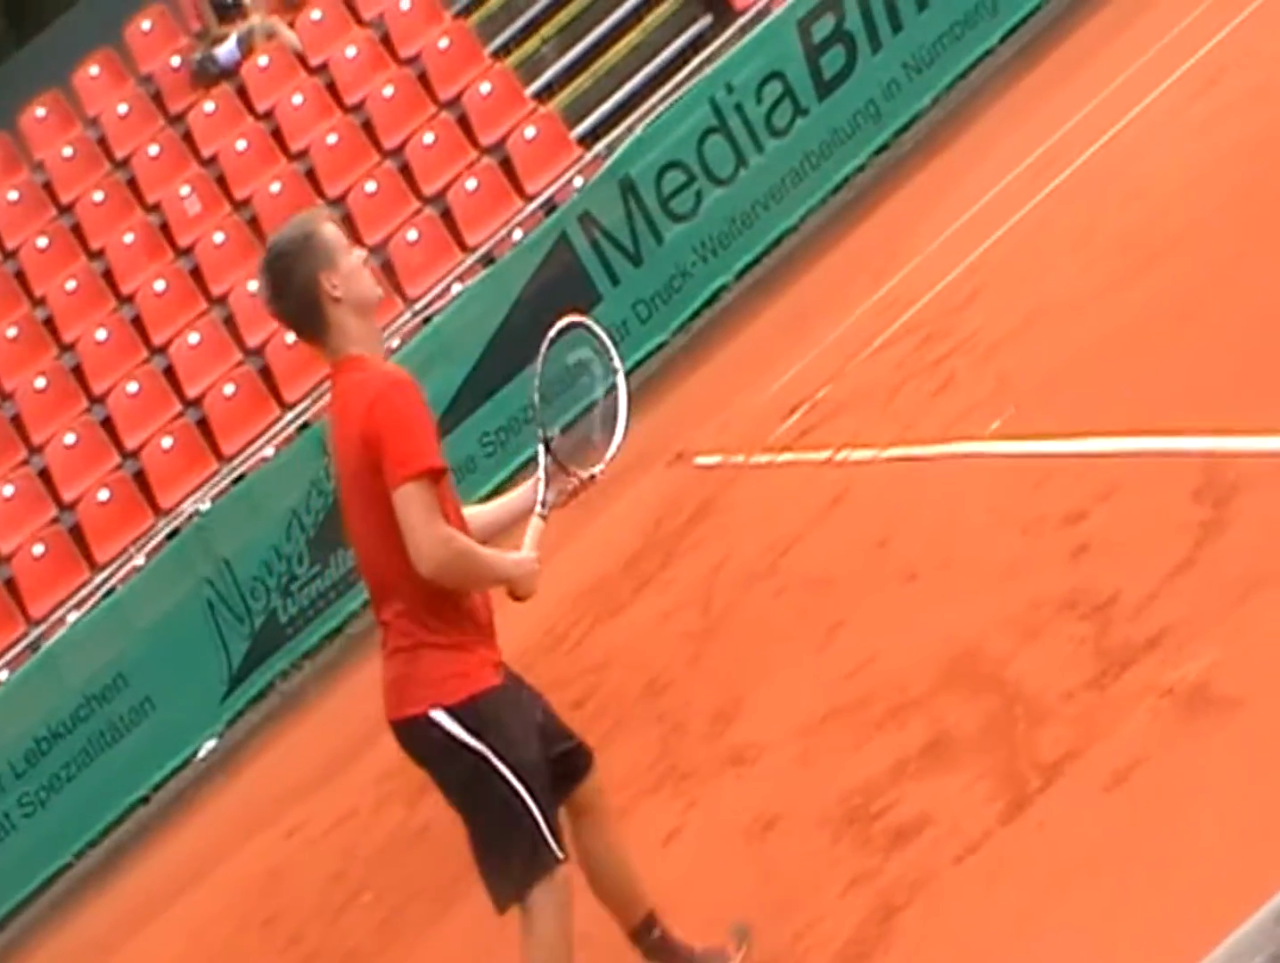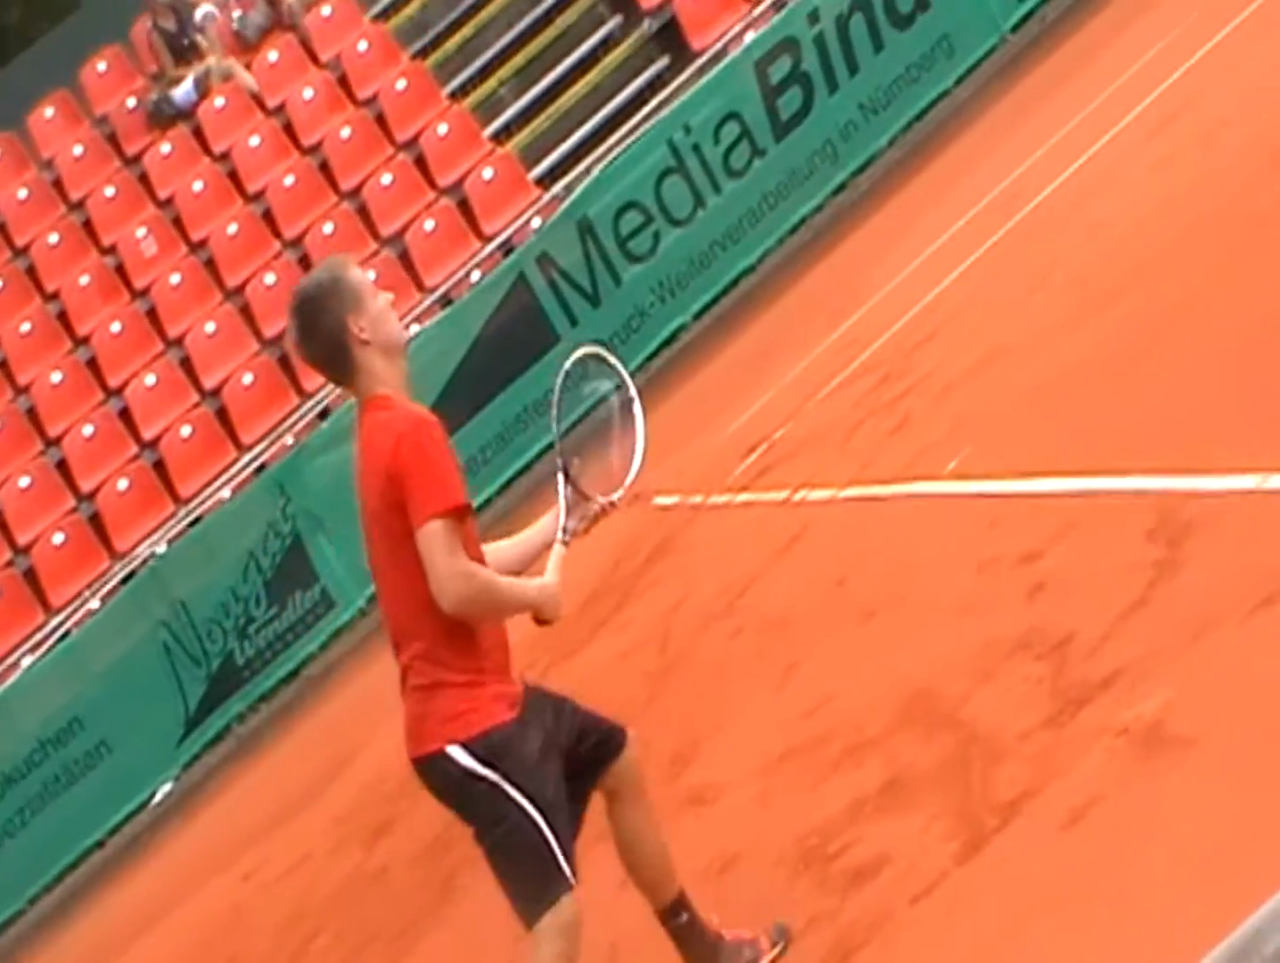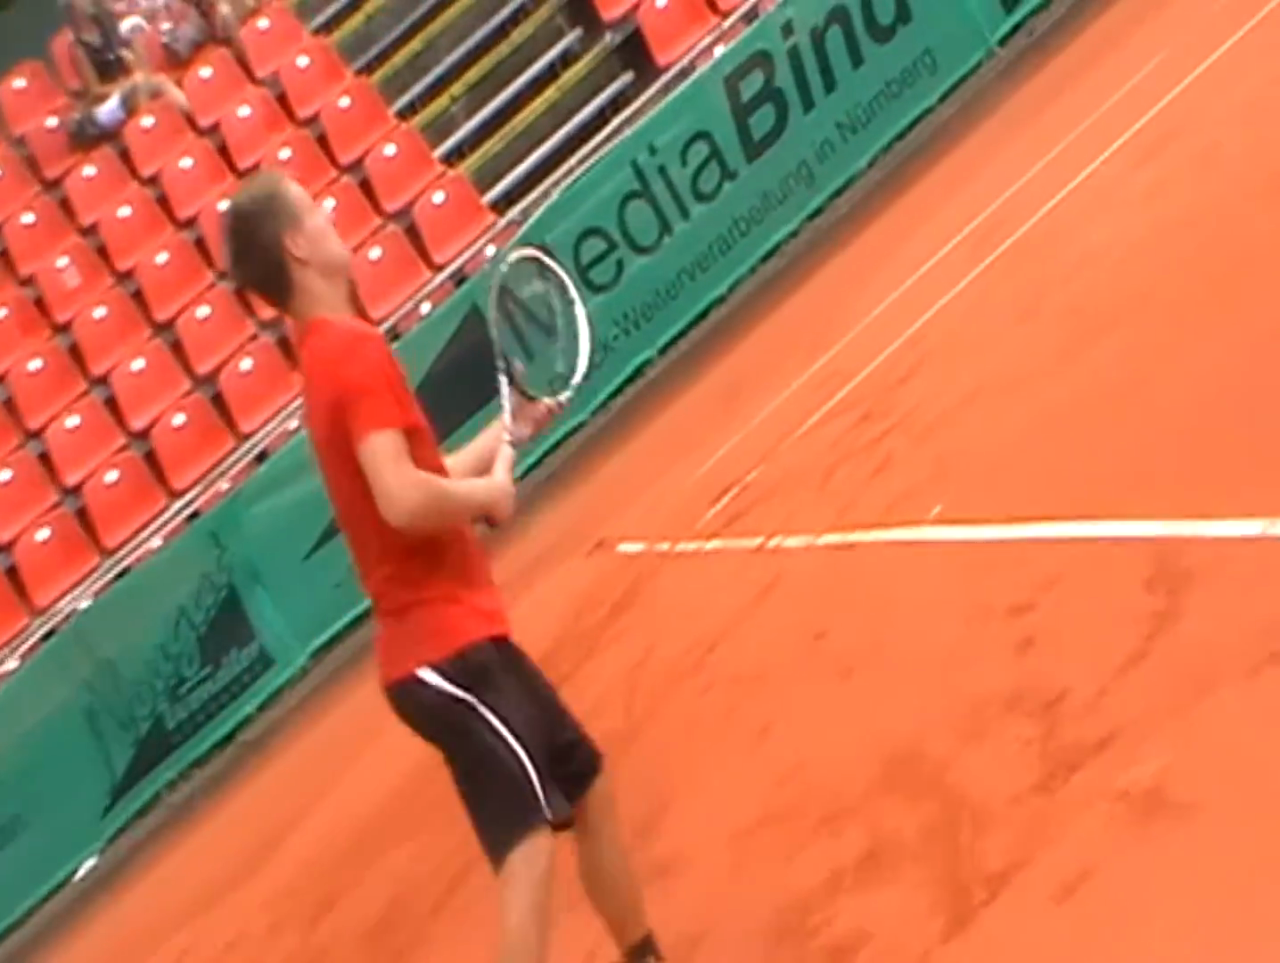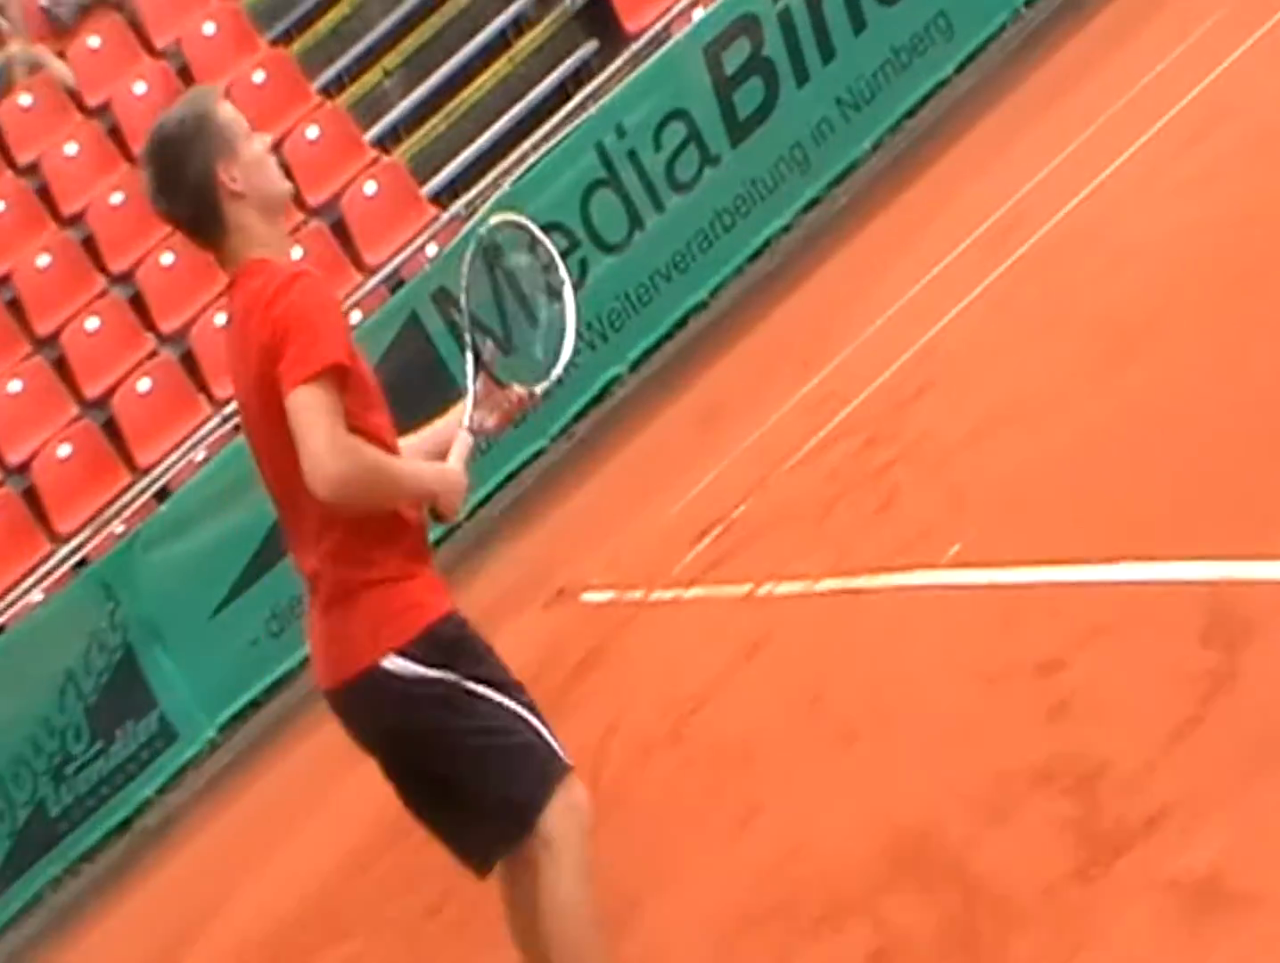
dt=0.2s
person 1, frame 1
left shoulder: (354, 397)
right shoulder: (387, 393)
right elbow: (433, 554)
left wrist: (537, 490)
right wrist: (510, 570)
left hip: (461, 671)
right hip: (444, 687)
left knee: (583, 791)
right knee: (545, 880)
person 1, frame 2
left shoulder: (388, 437)
right shoulder: (413, 434)
right elbow: (453, 586)
left wrist: (561, 517)
right wrist: (537, 591)
left hip: (485, 698)
right hip: (466, 723)
left knee: (618, 762)
person 1, frame 3
left shoulder: (325, 359)
right shoulder: (357, 353)
right elbow: (407, 502)
left wrist: (507, 433)
right wrist: (487, 492)
left hip: (447, 638)
right hip: (448, 648)
left knee: (590, 801)
right knee: (533, 847)
person 1, frame 4
left shoulder: (249, 316)
right shoulder: (292, 300)
right elbow: (331, 469)
left wrist: (465, 417)
right wrist: (430, 481)
left hip: (359, 645)
right hip: (392, 634)
left knee: (527, 845)
right knee: (561, 815)
